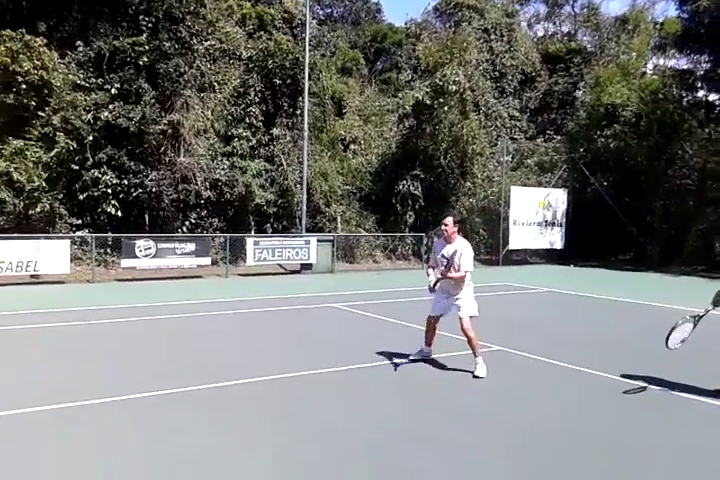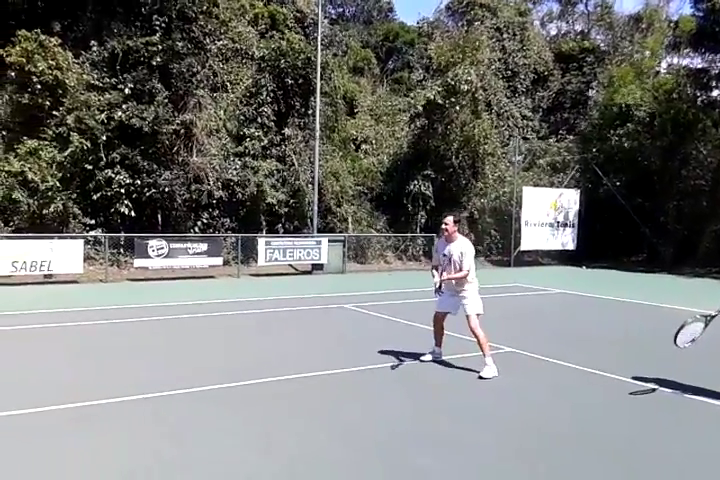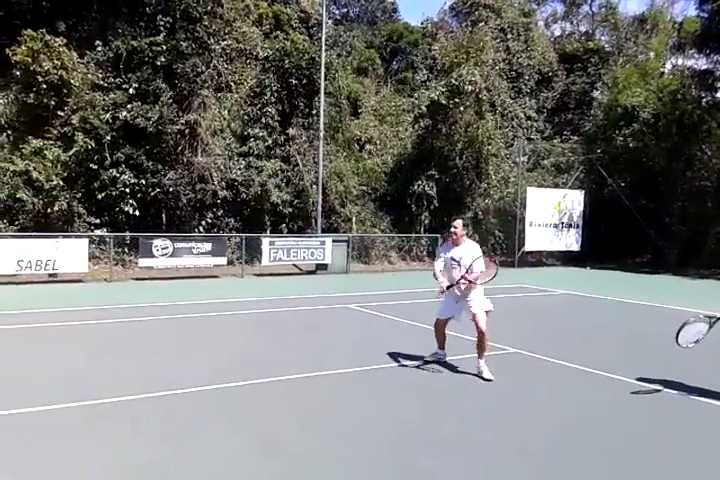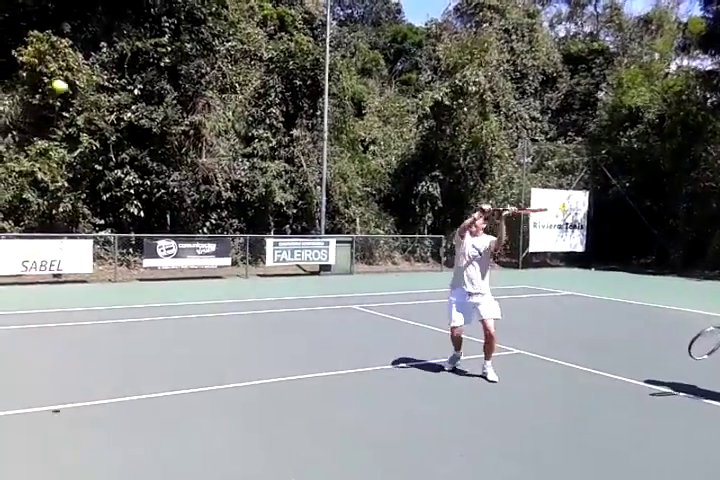
dt=0.3s
person 1, frame 1
left shoulder: (464, 247)
right shoulder: (438, 244)
left elbow: (463, 274)
right elbow: (432, 266)
left wrist: (450, 276)
right wrist: (431, 276)
left hip: (462, 292)
right hip: (442, 291)
left knee: (466, 327)
right knee: (430, 321)
left ankle: (480, 363)
right ankle: (426, 350)
person 1, frame 2
left shoulder: (465, 246)
right shoulder: (439, 244)
left elbow: (465, 273)
right elbow: (435, 265)
left wrist: (448, 277)
right wrist: (436, 277)
left hip: (467, 290)
right hip: (449, 289)
left knee: (474, 326)
right knee: (437, 318)
left ankle: (490, 364)
right ankle: (437, 351)
person 1, frame 3
left shoulder: (473, 248)
right shoulder: (445, 248)
left elbow: (477, 274)
right elbow: (437, 270)
left wrist: (470, 278)
right wrist: (441, 281)
left hip: (472, 294)
right hip: (452, 294)
left knee: (481, 328)
right knee: (439, 325)
left ankle: (481, 364)
right ankle: (441, 353)
person 1, frame 4
left shoulder: (488, 241)
right shoulder: (462, 237)
left elbow: (500, 243)
right elbow: (462, 230)
left wrist: (502, 220)
right wrist: (474, 217)
left hip: (481, 293)
right hip: (459, 293)
left knee: (490, 332)
right knee: (456, 332)
left ankle: (487, 366)
right ankle: (457, 353)
